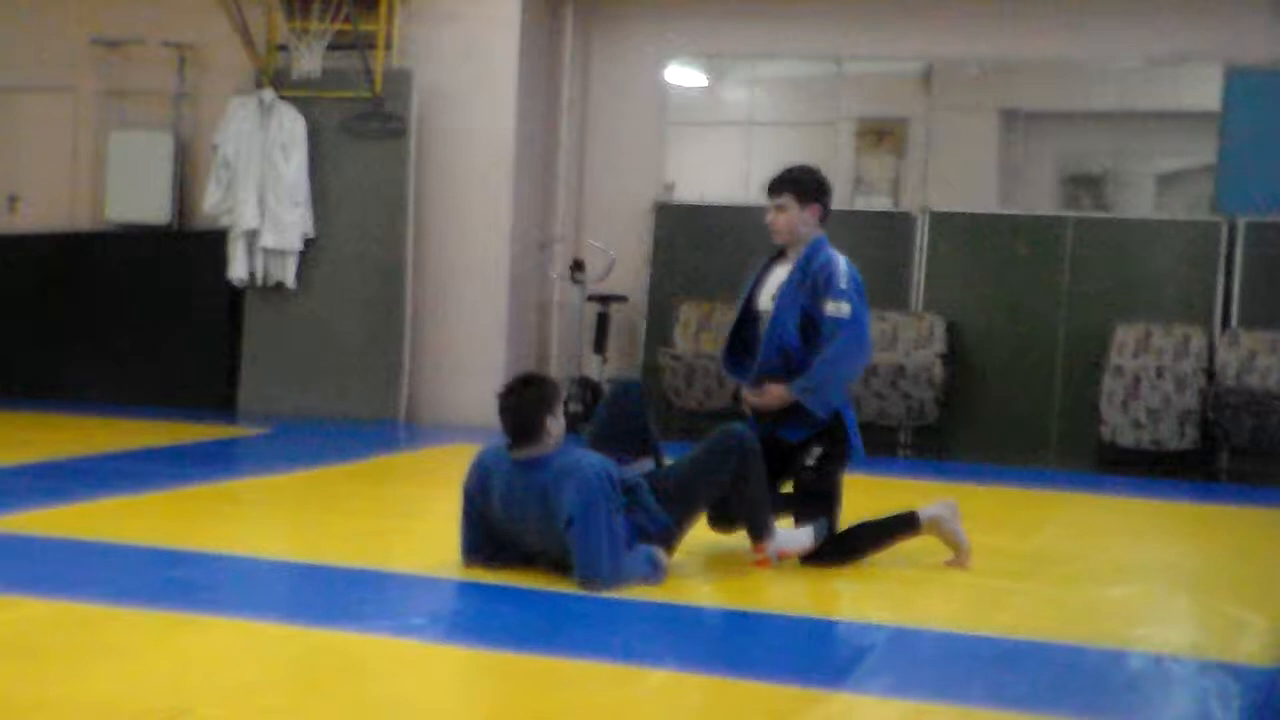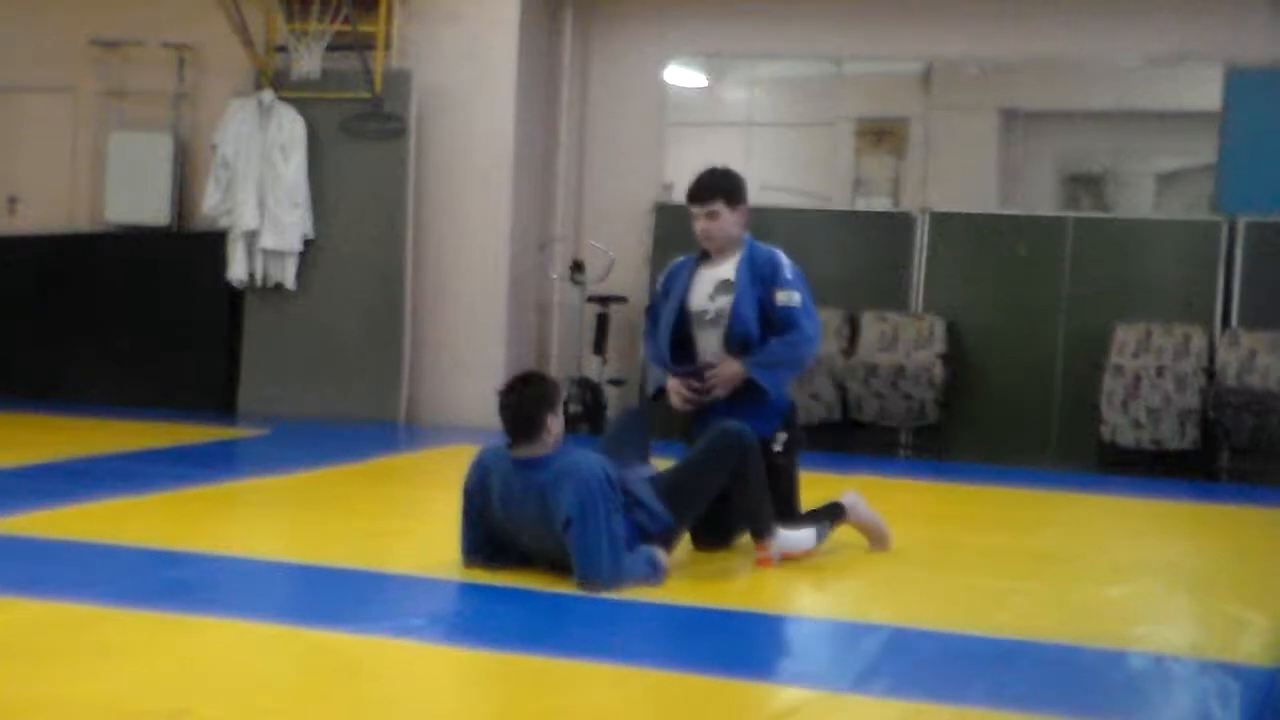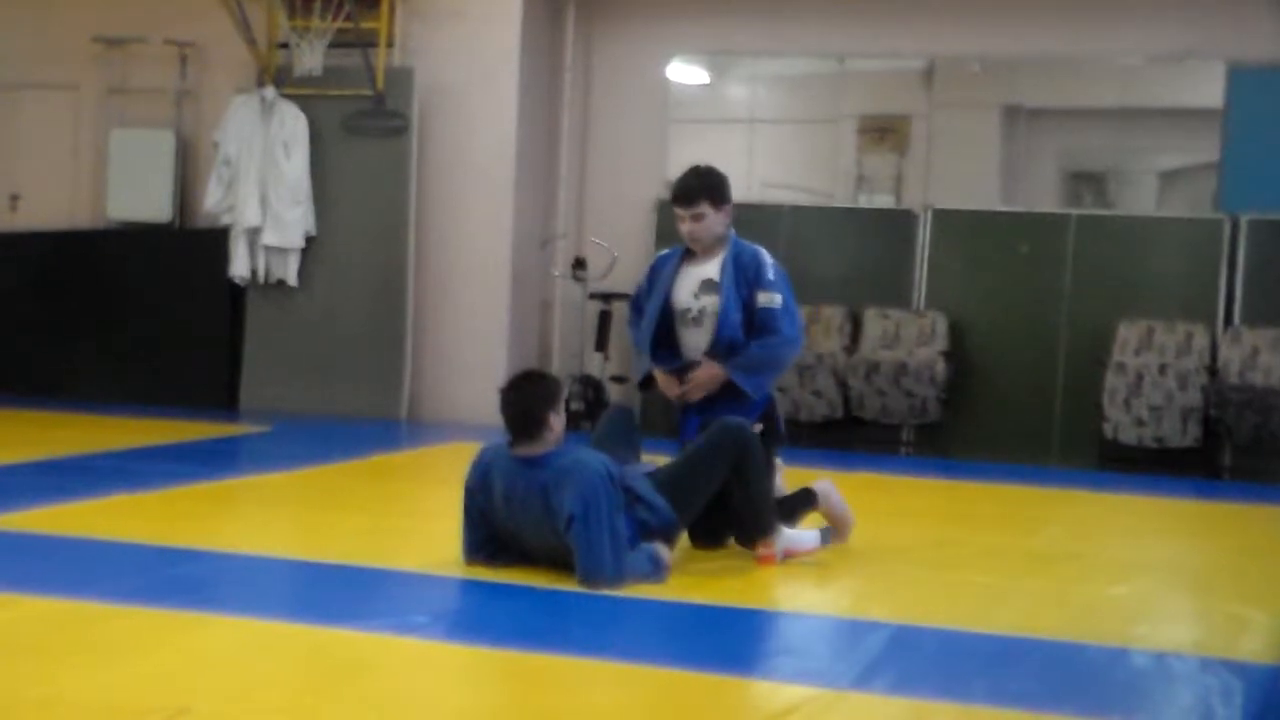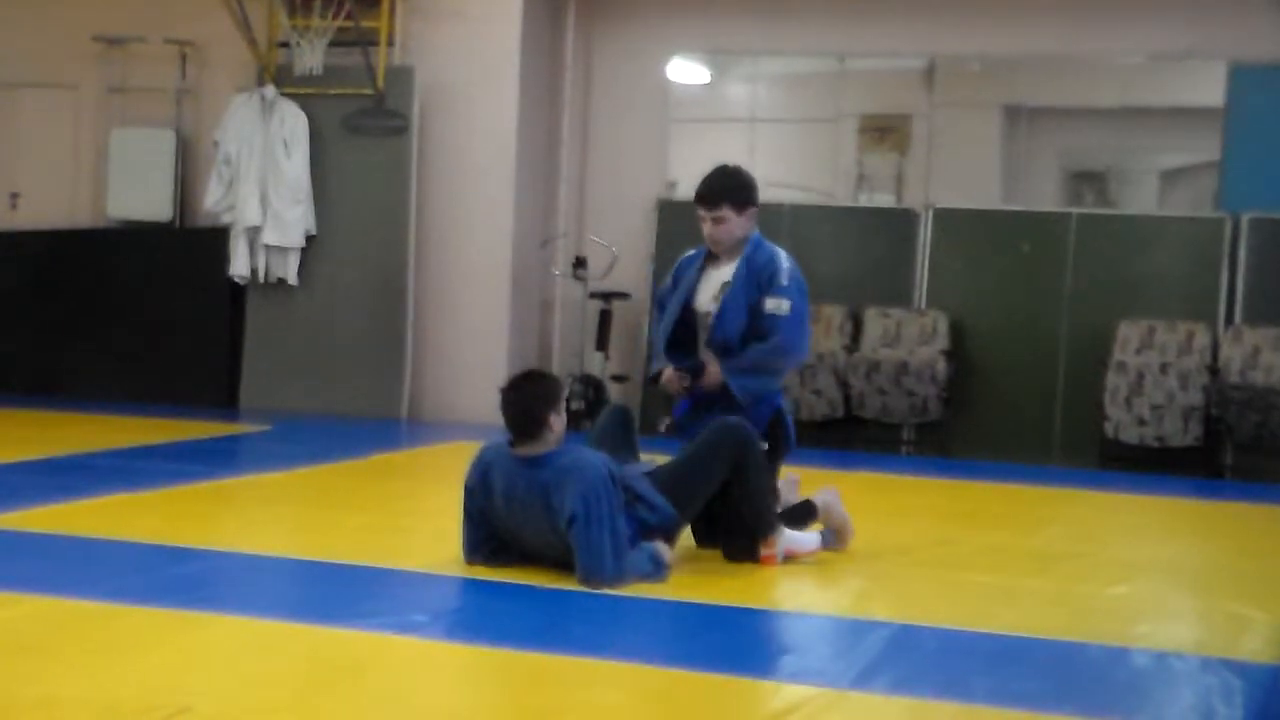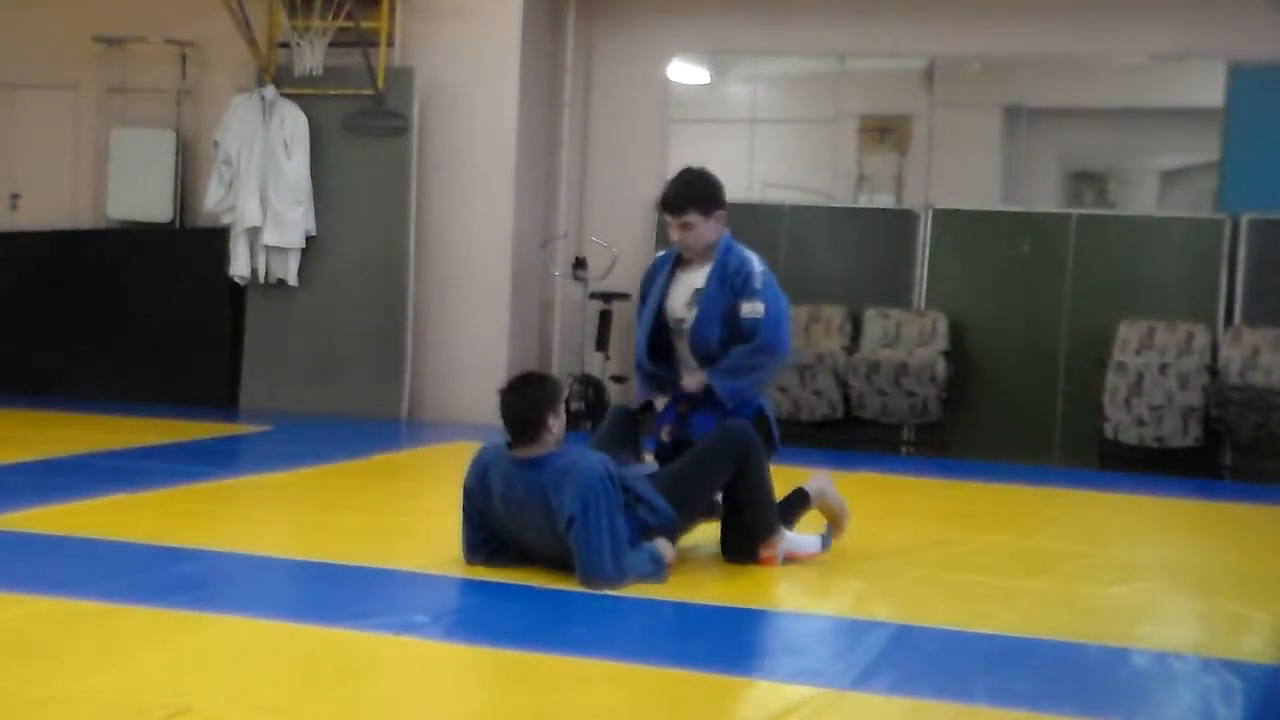
dt=0.5s
person 1, frame 1
left shoulder: (485, 465)
right shoulder: (581, 475)
left elbow: (477, 553)
right elbow: (600, 573)
left wrist: (543, 550)
right wrist: (651, 563)
right hip: (643, 524)
left knee: (628, 396)
right knee: (736, 441)
left ankle: (646, 471)
right ankle: (767, 541)
person 1, frame 2
left shoulder: (485, 465)
right shoulder: (580, 477)
left elbow: (477, 554)
right elbow: (601, 574)
left wrist: (539, 549)
right wrist: (650, 563)
right hip: (638, 530)
left knee: (632, 420)
right knee: (733, 438)
right ankle: (770, 541)
person 1, frame 3
left shoulder: (485, 465)
right shoulder: (583, 474)
left elbow: (479, 551)
right elbow: (604, 572)
left wrist: (544, 548)
right wrist: (653, 560)
left hip: (587, 517)
right hip: (644, 522)
left knee: (619, 416)
right knee: (734, 434)
right ankle: (771, 539)
person 1, frame 4
left shoulder: (486, 464)
right shoulder: (584, 474)
left elbow: (479, 551)
right elbow: (604, 572)
left wrist: (545, 547)
right wrist: (655, 558)
right hip: (641, 523)
left knee: (618, 414)
right knee: (734, 435)
right ankle: (772, 539)
person 1, frame 5
left shoulder: (484, 465)
right shoulder: (584, 475)
left elbow: (479, 551)
right elbow: (604, 572)
left wrist: (539, 548)
right wrist: (655, 557)
left hip: (585, 519)
right hip: (639, 526)
right knee: (737, 437)
right ankle: (773, 541)
person 2, frame 1
left shoulder: (832, 270)
right shoulder: (774, 266)
left elbow: (849, 350)
right elbow: (750, 337)
left wrist: (791, 393)
right wrist: (748, 384)
left hip: (815, 423)
right hip: (772, 420)
left knee: (820, 551)
right knee: (723, 515)
left ankle: (927, 520)
right ankle: (815, 503)
person 2, frame 2
left shoulder: (771, 265)
right shoulder: (680, 272)
left elbow: (802, 336)
right elbow: (654, 332)
left wrist: (743, 371)
right wrist: (668, 379)
left hip: (764, 417)
right hip: (706, 417)
right knee: (707, 536)
left ankle: (840, 511)
person 2, frame 3
left shoulder: (755, 264)
right shoulder: (666, 265)
left elbow: (784, 338)
right elbow: (640, 320)
left wrist: (724, 372)
right wrist: (656, 368)
left hip: (746, 410)
right hip: (694, 412)
right knee: (706, 534)
left ankle: (811, 499)
person 2, frame 4
left shoulder: (774, 266)
right shoulder: (691, 264)
left elbow: (787, 345)
right elbow: (663, 318)
left wrist: (727, 373)
right wrist: (666, 366)
left hip: (753, 414)
right hip: (702, 411)
right knee: (708, 531)
left ankle: (817, 509)
person 2, frame 5
left shoulder: (746, 272)
right shoulder: (661, 269)
left elbow: (771, 345)
right elbow: (649, 340)
left wrist: (710, 379)
right wrist: (654, 392)
left hip: (734, 416)
right hip: (680, 415)
